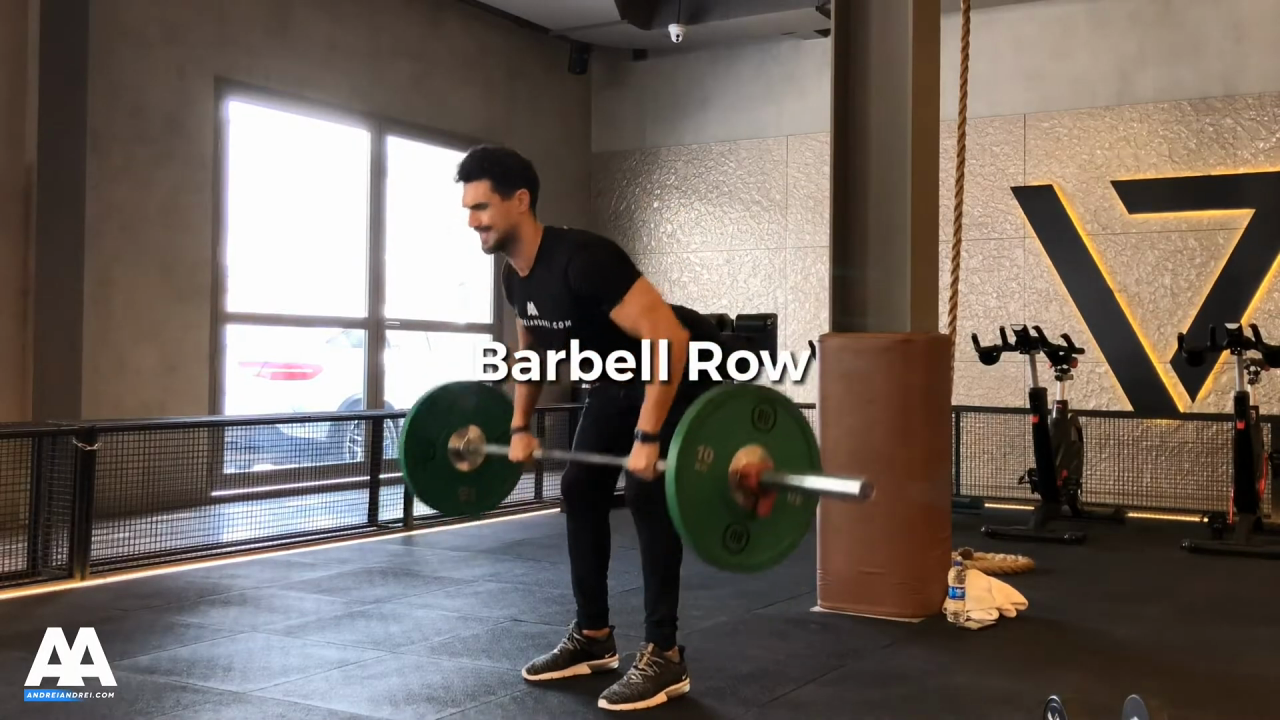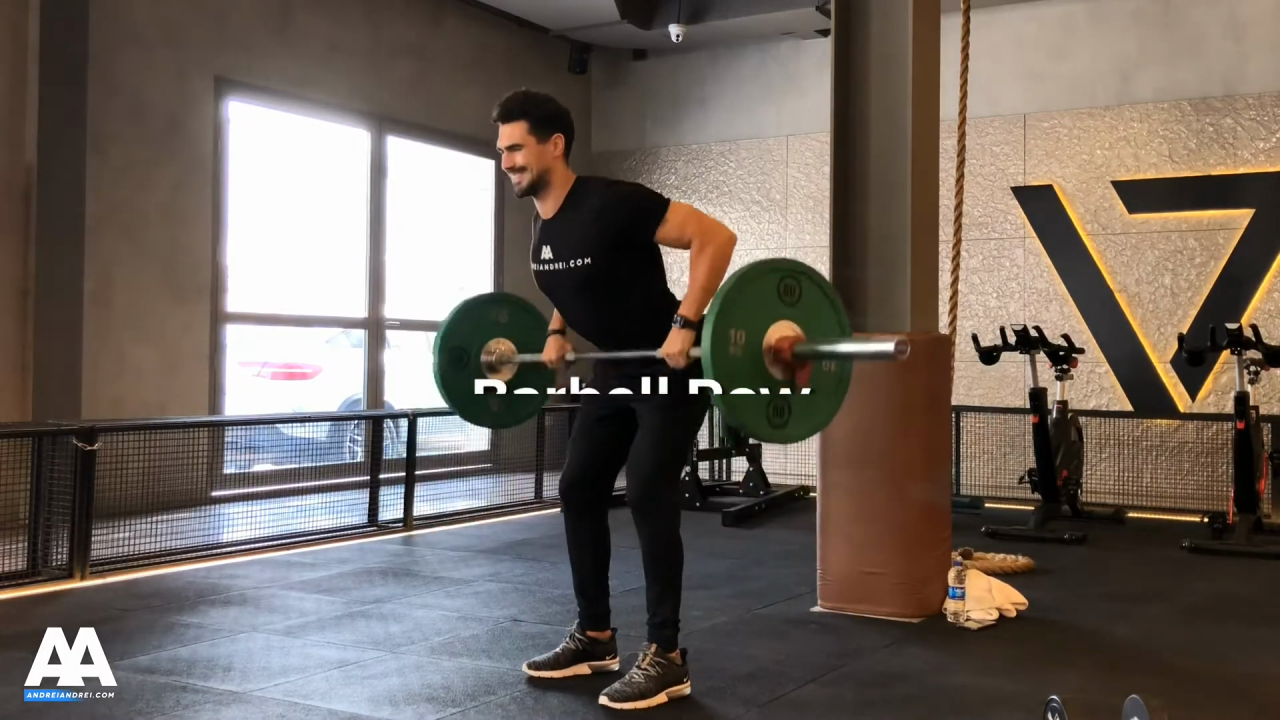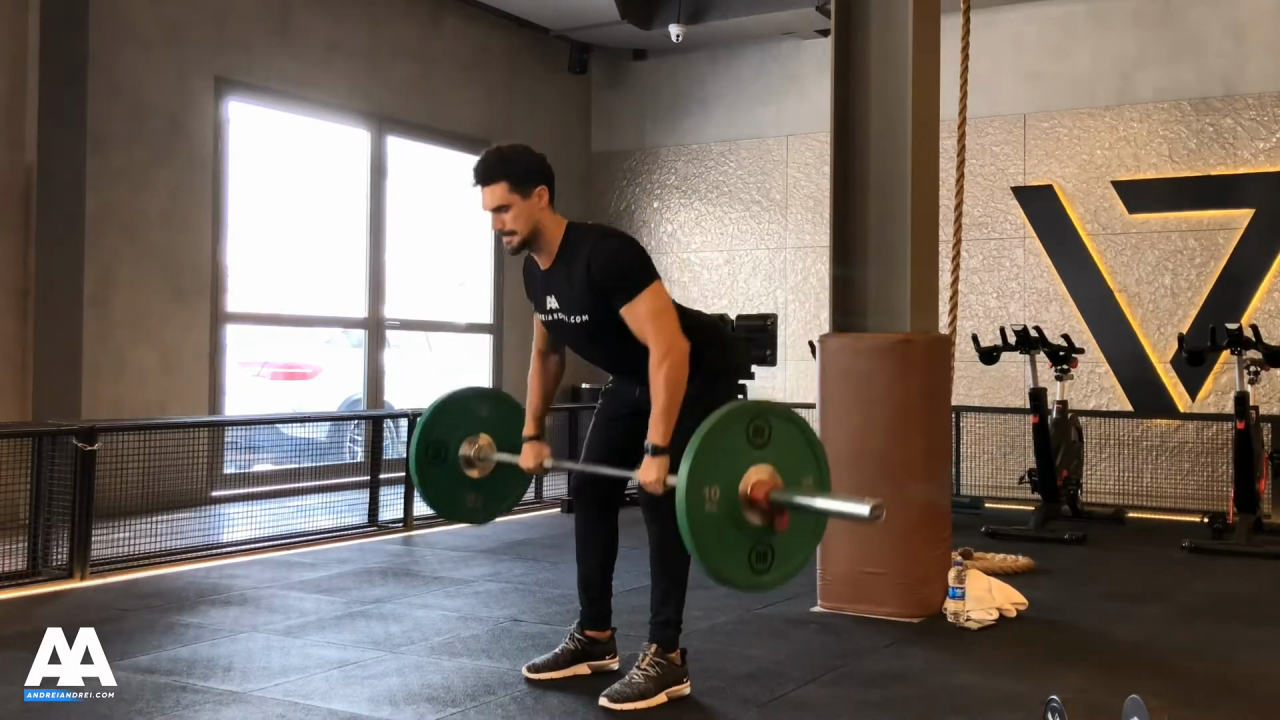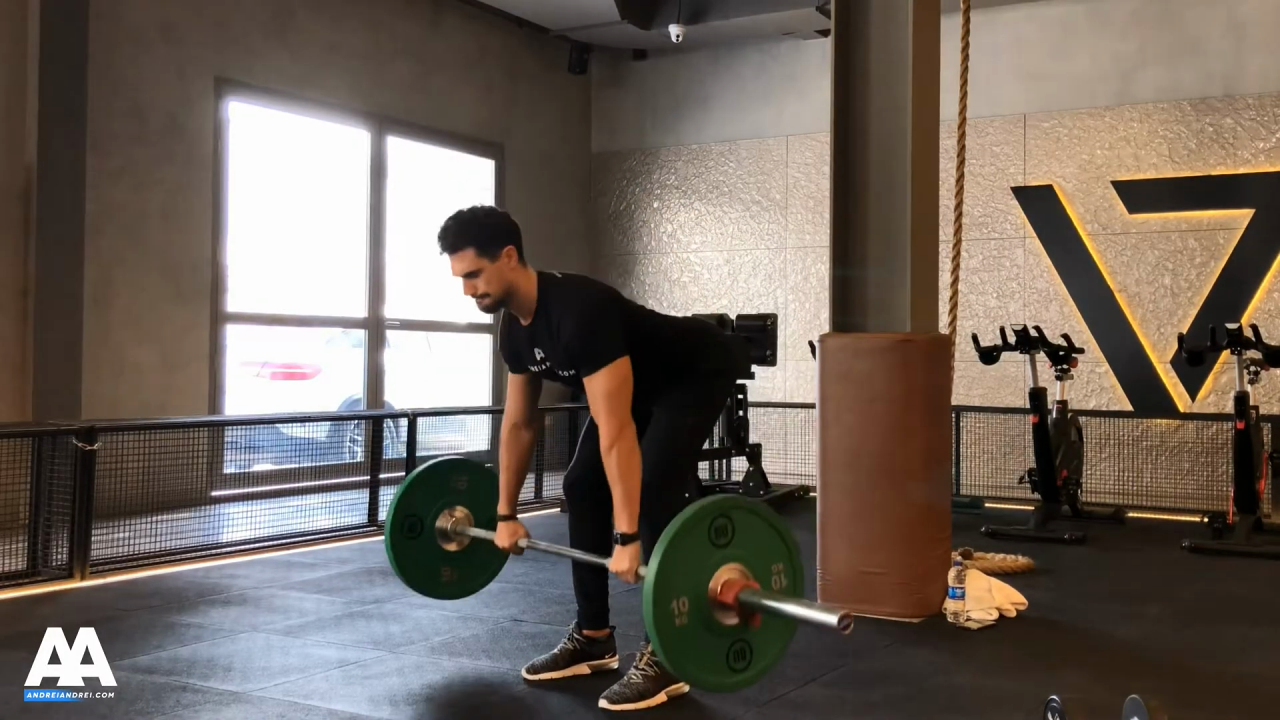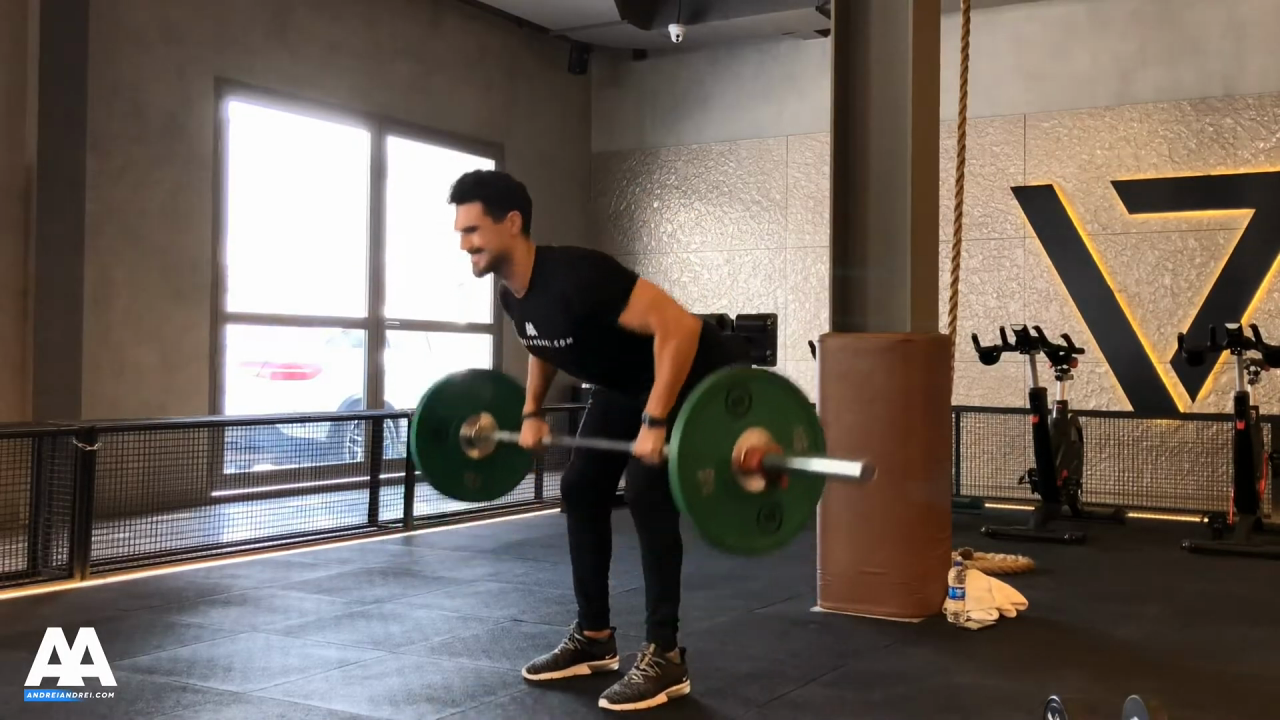
dt=0.5s
person 1, frame 1
left shoulder: (583, 259)
right shoulder: (516, 278)
left elbow: (670, 339)
right elbow: (532, 351)
left wrist: (649, 439)
right wrist: (520, 428)
left hip: (685, 366)
right hip: (618, 373)
left knee: (649, 494)
right knee: (580, 489)
left ankle: (663, 657)
right ankle: (592, 636)
person 1, frame 2
left shoulder: (611, 203)
right shoulder: (542, 224)
left elbow: (716, 238)
left wrist: (684, 326)
right wrist: (556, 333)
left hip: (671, 366)
right hip: (615, 368)
left knee: (647, 496)
right knee: (578, 491)
left ankle: (665, 658)
right ankle: (594, 637)
person 1, frame 3
left shoulder: (605, 254)
right shoulder: (534, 273)
left elbow: (671, 347)
right elbow: (546, 353)
left wrist: (658, 451)
right wrist: (533, 434)
left hip: (699, 369)
right hip: (631, 375)
left knee: (661, 497)
right knee: (590, 490)
left ankle: (666, 658)
right ankle: (594, 636)
person 1, frame 4
left shoulder: (580, 312)
right shoulder: (515, 329)
left elbow: (616, 433)
right elbow: (518, 425)
left wrist: (628, 540)
right wrist: (506, 514)
left hip: (697, 372)
right hip: (642, 379)
left knee: (655, 492)
right knee: (581, 487)
left ankle: (663, 658)
right ankle: (593, 636)
person 1, frame 5
left shoulder: (577, 278)
right shoulder: (511, 293)
left elbow: (678, 328)
left wrist: (656, 428)
right wrist: (532, 414)
left hip: (686, 375)
right hip: (619, 382)
left knee: (648, 493)
right knee: (580, 488)
left ankle: (664, 657)
right ankle: (592, 637)
